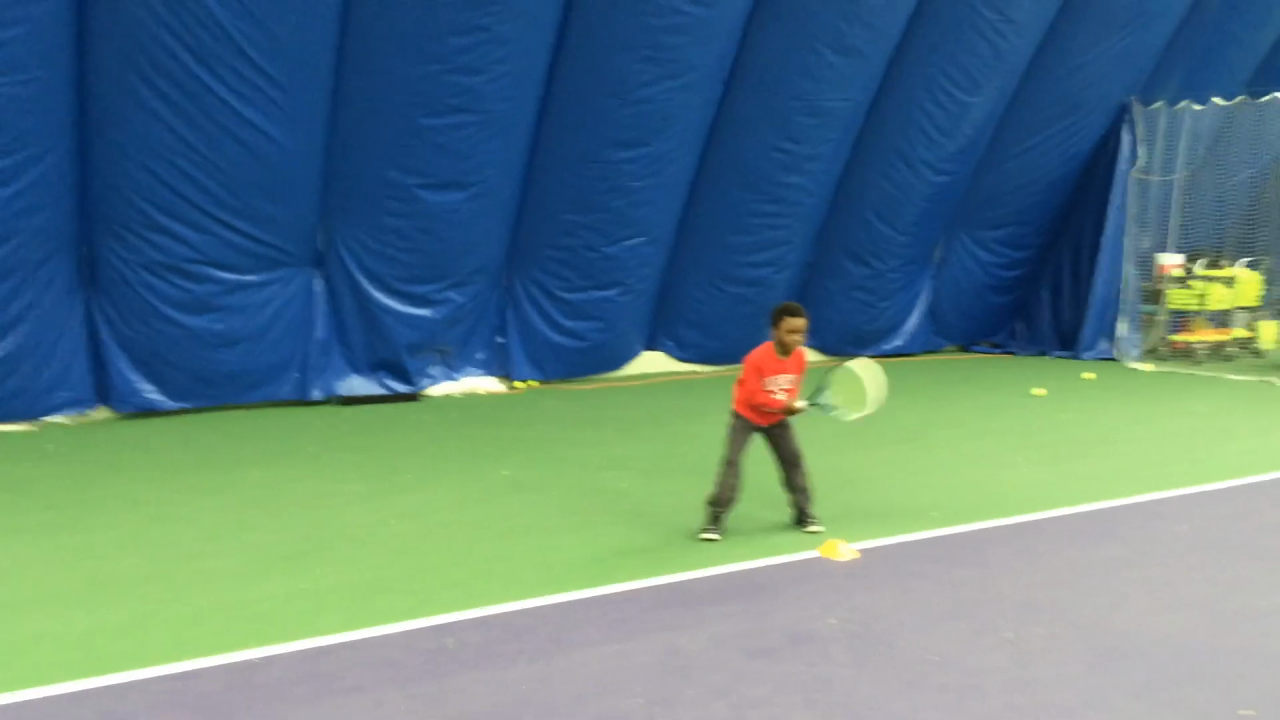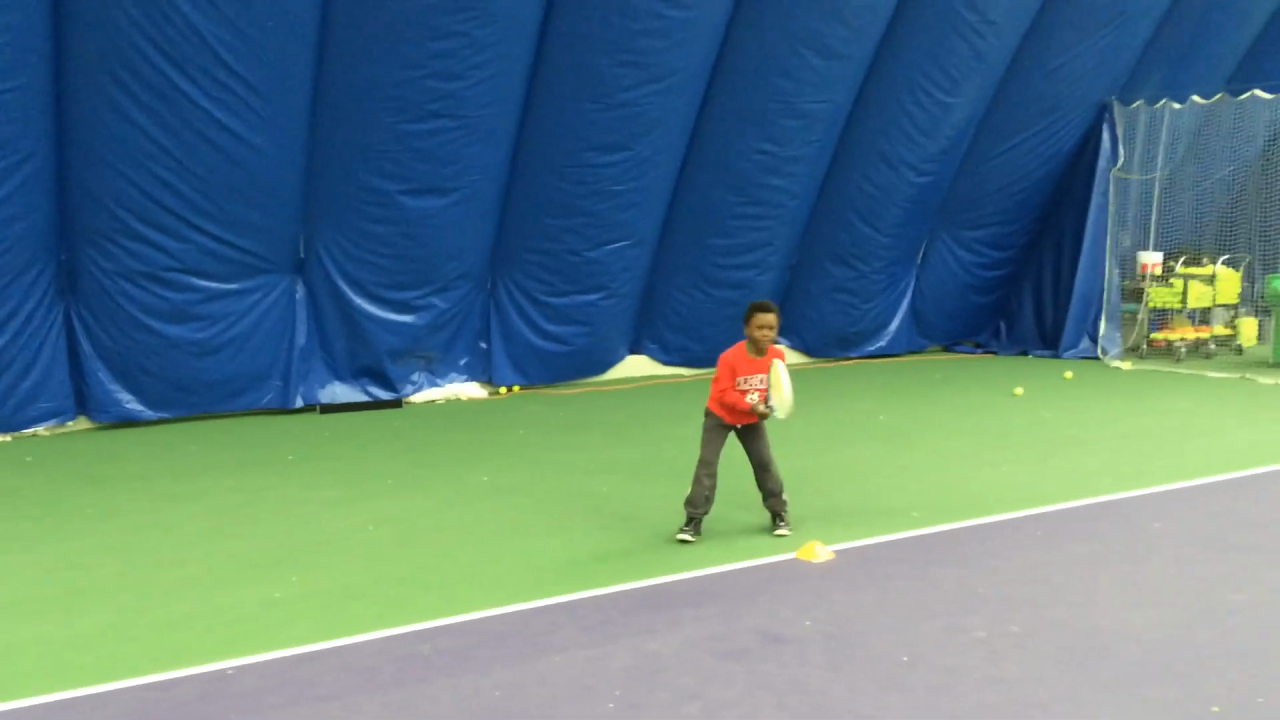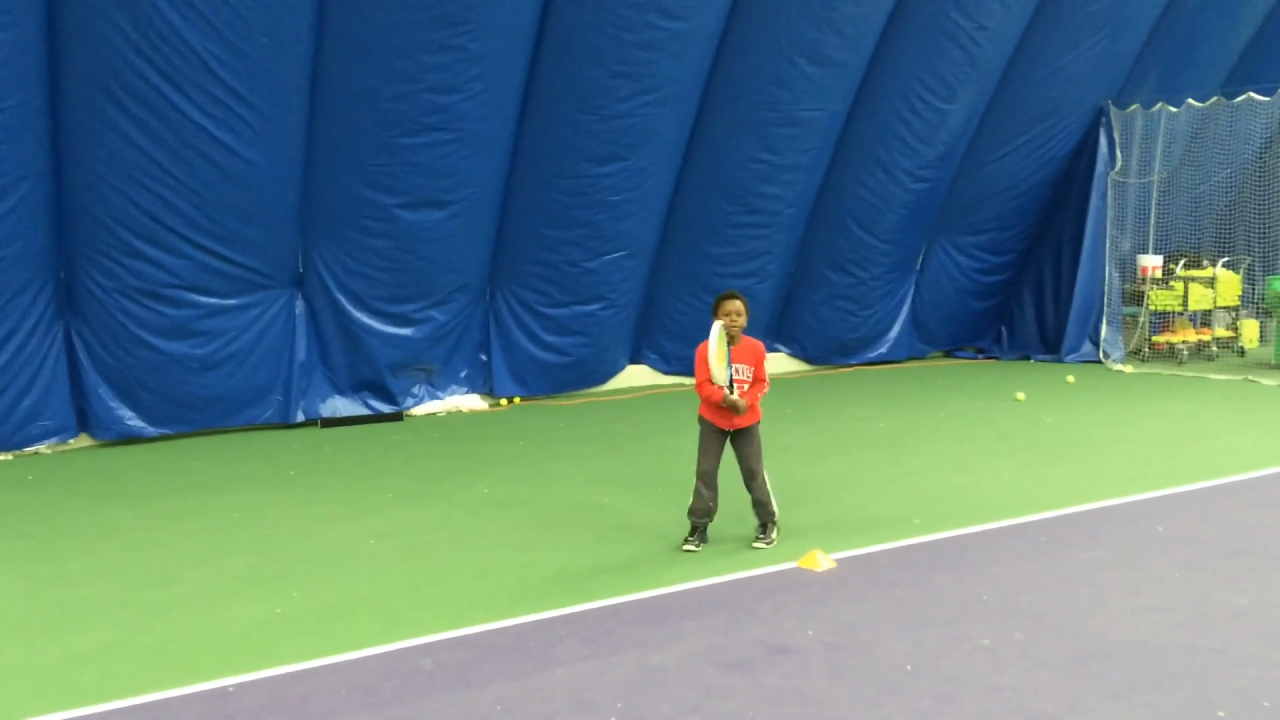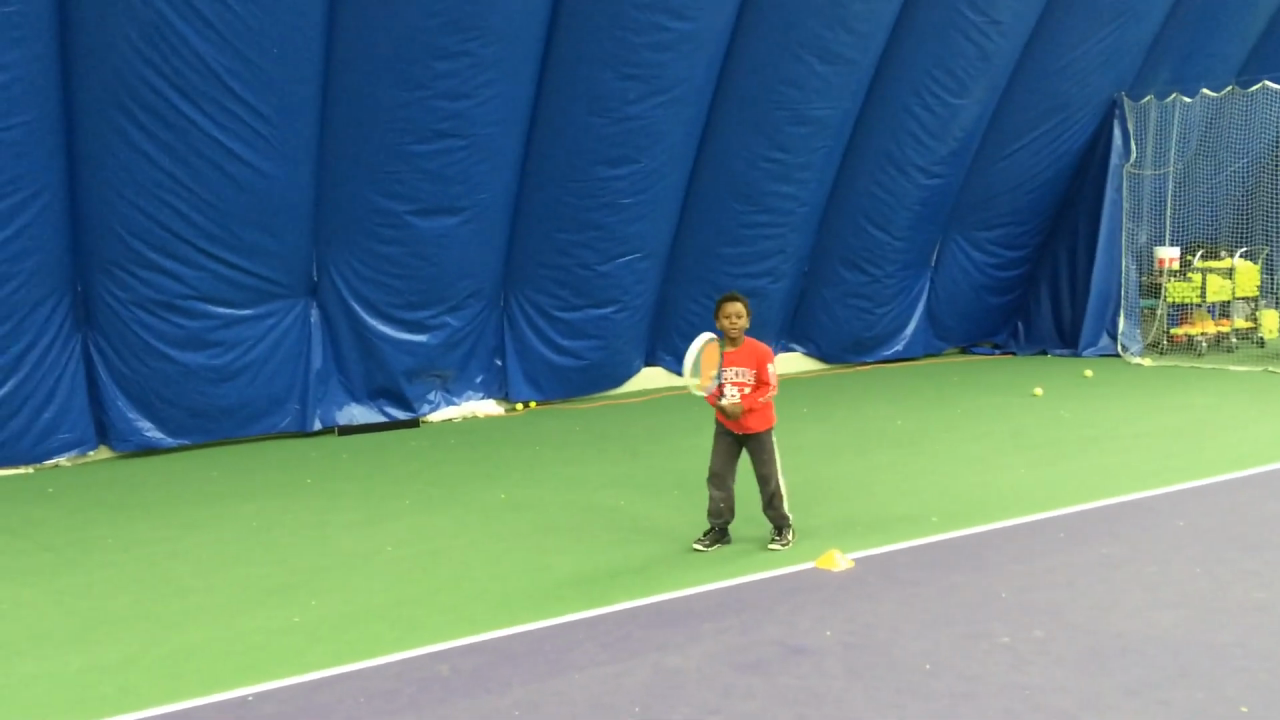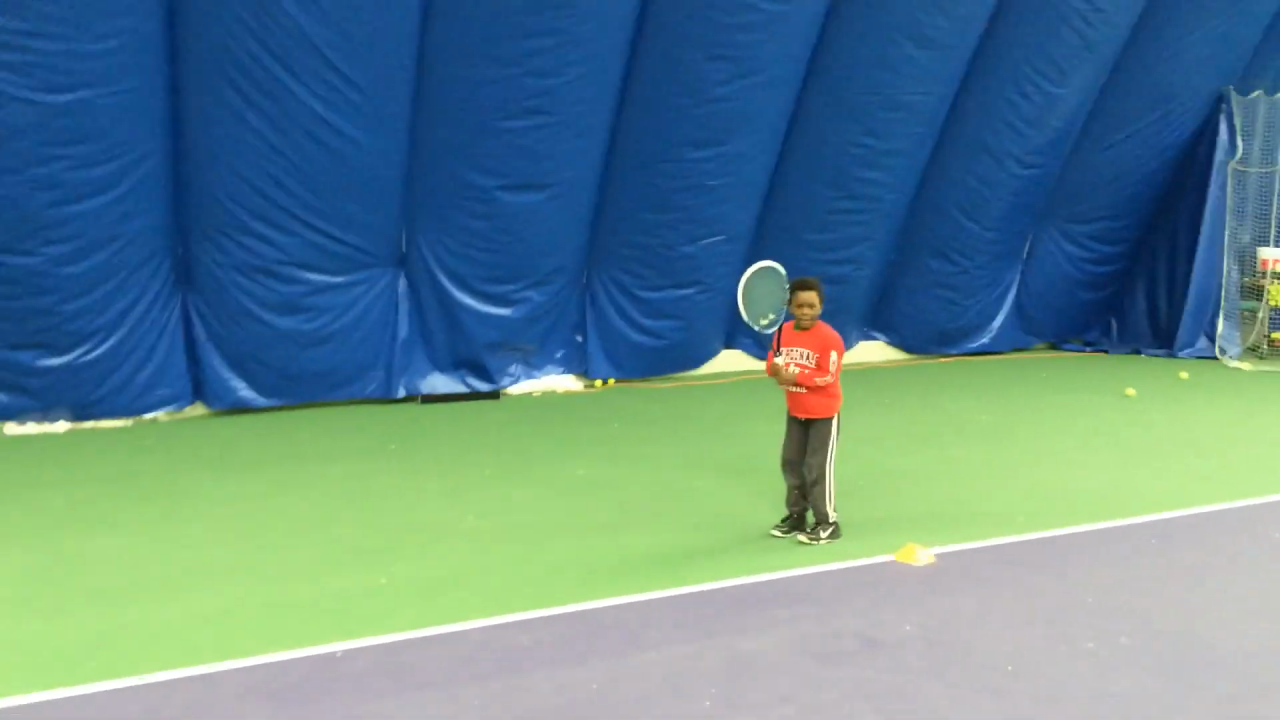
dt=0.4s
person 1, frame 1
left shoulder: (799, 357)
right shoulder: (756, 358)
left elbow: (793, 387)
right elbow: (752, 396)
left wrist: (794, 403)
right wrist: (783, 404)
left hip: (777, 418)
right hip: (746, 416)
left knee: (793, 459)
right knee: (732, 462)
left ankle: (803, 511)
right ankle: (716, 516)
person 1, frame 2
left shoulder: (777, 356)
right shoulder: (730, 357)
left elbow: (772, 388)
right elbow: (724, 393)
left wrist: (764, 407)
right wrist: (748, 407)
left hip: (753, 418)
right hip: (720, 415)
left knee: (765, 463)
right knee: (707, 464)
left ankle: (778, 513)
right ankle: (694, 519)
person 1, frame 3
left shoulder: (756, 348)
right shoulder: (705, 350)
left elbow: (762, 383)
right elbow: (702, 386)
left wrist: (746, 401)
right wrist: (724, 399)
left hip: (747, 421)
right hip: (712, 421)
left knee: (754, 471)
right knee: (705, 473)
left ankle: (768, 523)
right ankle: (699, 528)
person 1, frame 4
left shoulder: (761, 352)
left elbow: (769, 388)
left wrist: (742, 405)
right wrist: (719, 404)
left hip: (758, 426)
right hip: (725, 425)
left knee: (768, 476)
right knee: (718, 475)
left ankle: (783, 526)
right ankle: (719, 528)
person 1, frame 5
left shoulder: (830, 338)
right shoulder: (785, 331)
left elbow: (828, 377)
right elbow: (774, 361)
left wrist: (795, 378)
right wrist: (775, 369)
left hip: (824, 413)
right hip: (796, 411)
left knee: (818, 466)
right knee: (791, 462)
left ankle: (827, 523)
right ankle: (796, 516)
